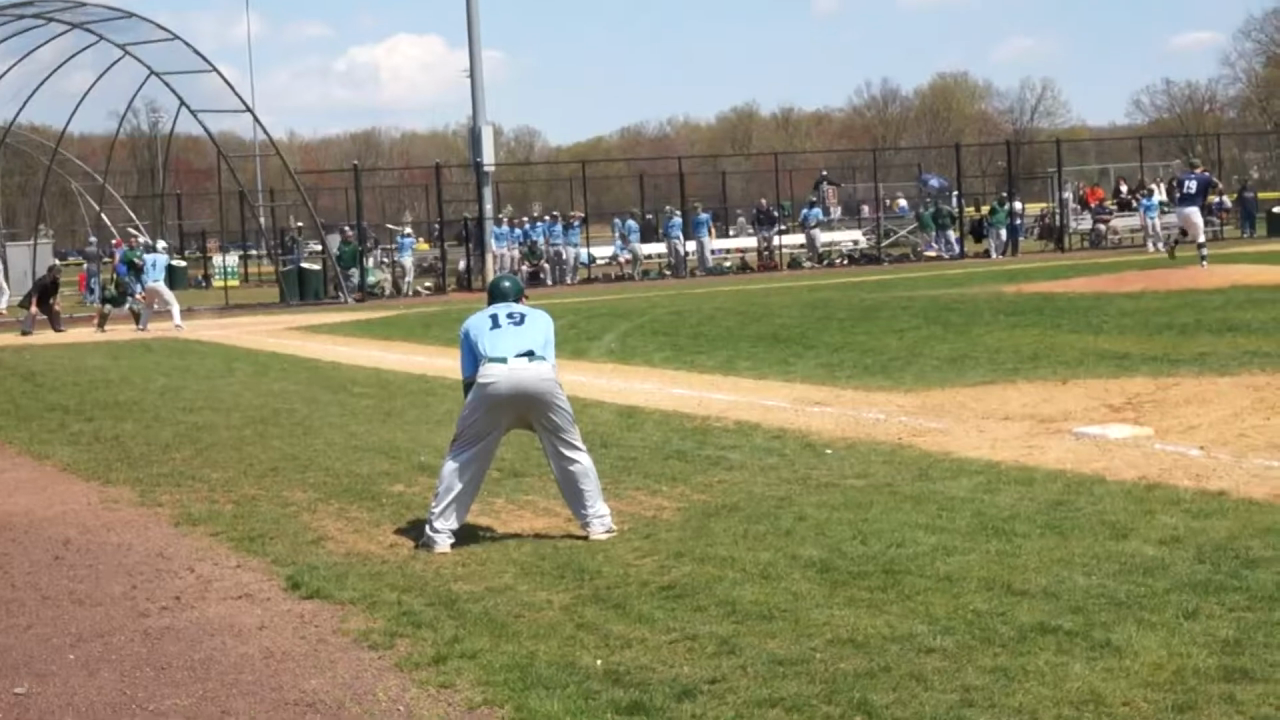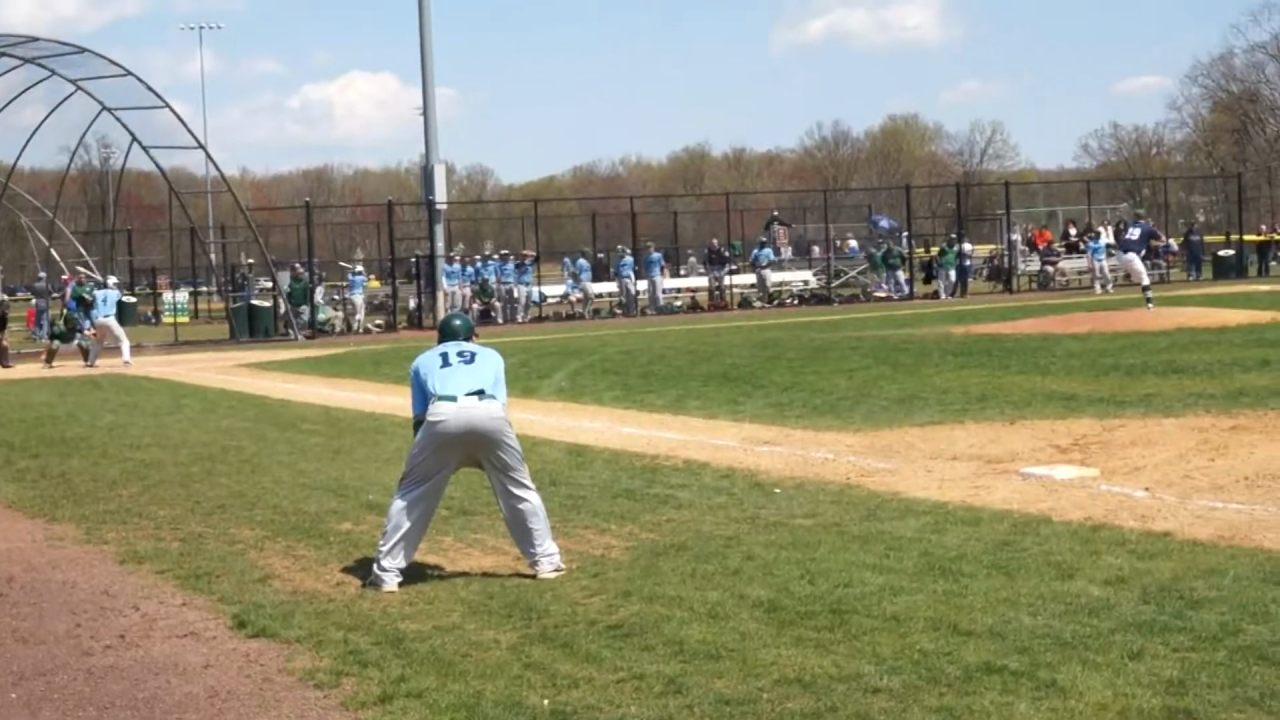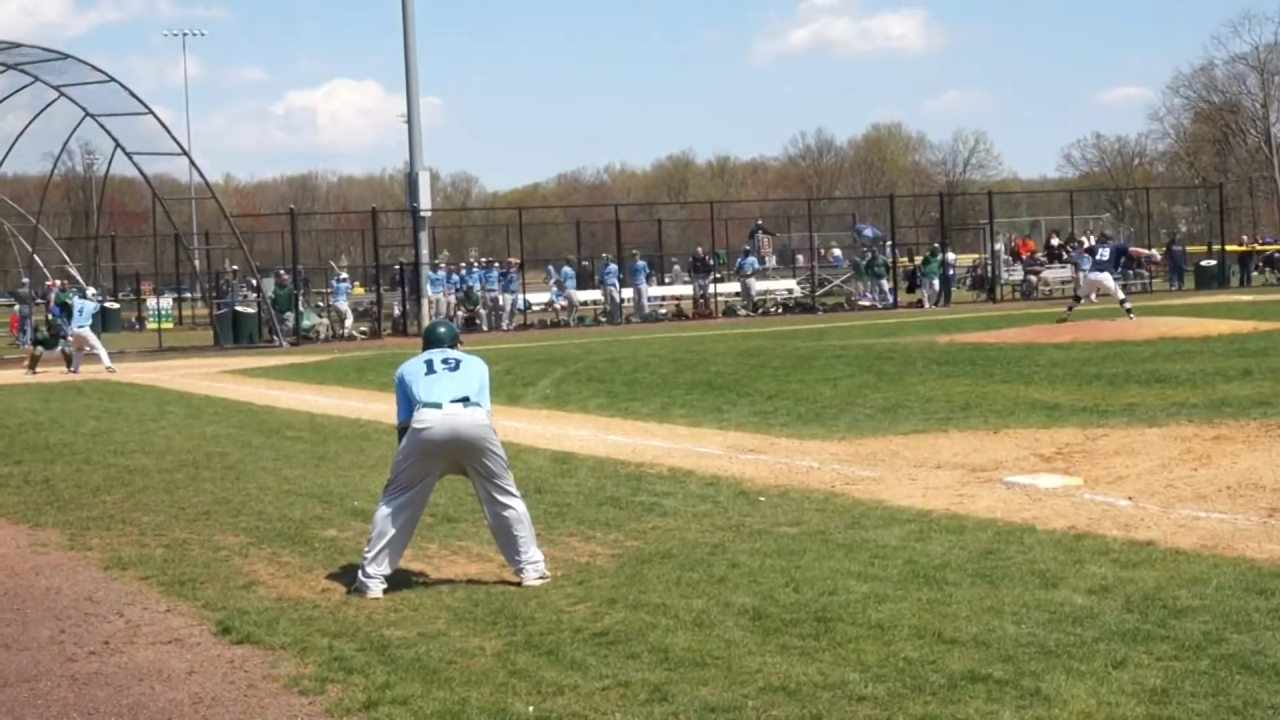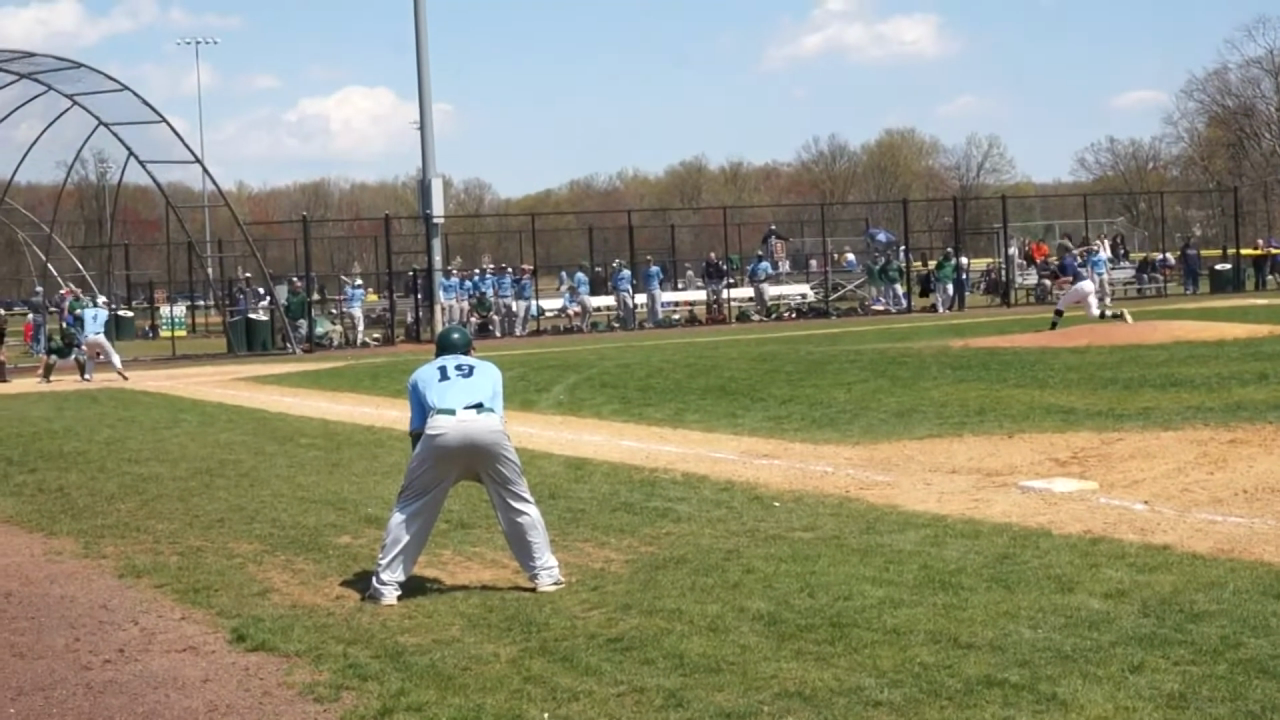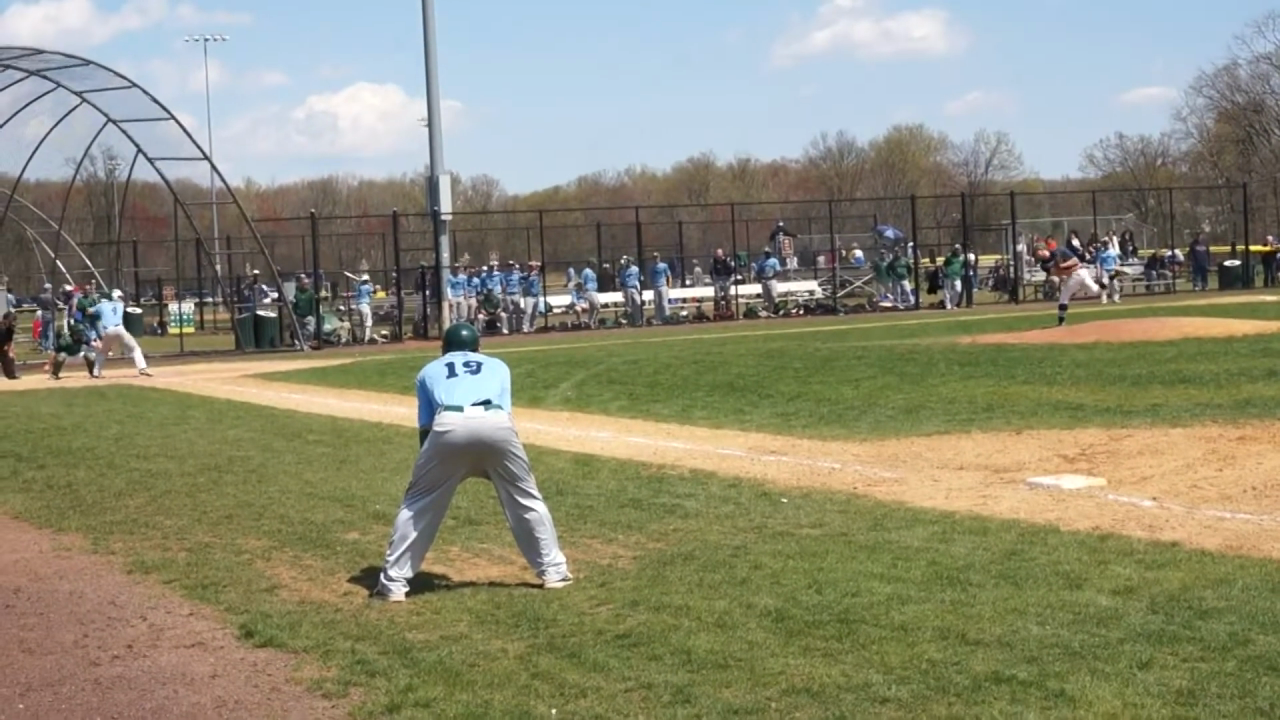
dt=0.3s
person 1, frame 1
left shoulder: (472, 323)
right shoulder: (541, 317)
left elbow: (469, 380)
left wrist: (478, 422)
right wrist: (536, 418)
left hip: (492, 378)
right hip: (539, 376)
left knee: (463, 456)
right knee: (570, 451)
left ankle: (438, 534)
right ankle: (597, 522)
person 1, frame 2
left shoulder: (423, 361)
right shoulder: (491, 355)
left elbow: (419, 418)
left wrist: (427, 460)
right wrist: (485, 458)
left hip: (443, 416)
right hip: (489, 414)
left knee: (412, 495)
right knee: (520, 490)
left ankle: (386, 573)
right ankle: (546, 562)
person 1, frame 3
left shoulder: (408, 368)
right shoulder: (476, 363)
left elbow: (404, 424)
left wrist: (414, 467)
right wrist: (470, 465)
left hip: (427, 423)
right hip: (474, 422)
left knee: (397, 501)
right knee: (505, 497)
left ankle: (371, 579)
right ankle: (531, 569)
person 1, frame 4
left shoulder: (421, 374)
right shoulder: (488, 368)
left elbow: (417, 431)
left wrist: (427, 473)
right wrist: (484, 471)
left hip: (440, 429)
right hip: (487, 428)
left knee: (410, 508)
right knee: (518, 503)
left ankle: (385, 587)
right ankle: (545, 575)
person 1, frame 5
left shoulder: (429, 371)
right shoulder: (497, 365)
left elbow: (425, 427)
left wrist: (434, 470)
right wrist: (492, 467)
left hip: (449, 426)
right hip: (496, 424)
left knee: (418, 504)
right knee: (527, 500)
left ankle: (393, 583)
right ankle: (554, 571)
